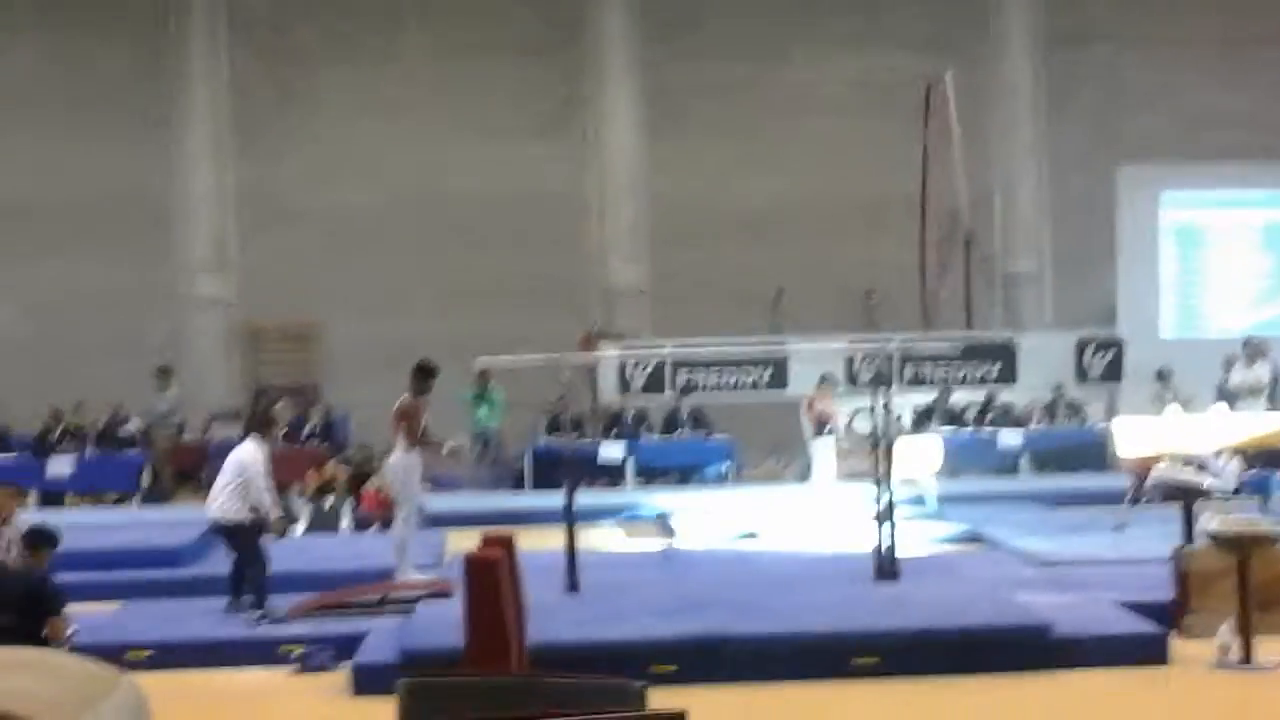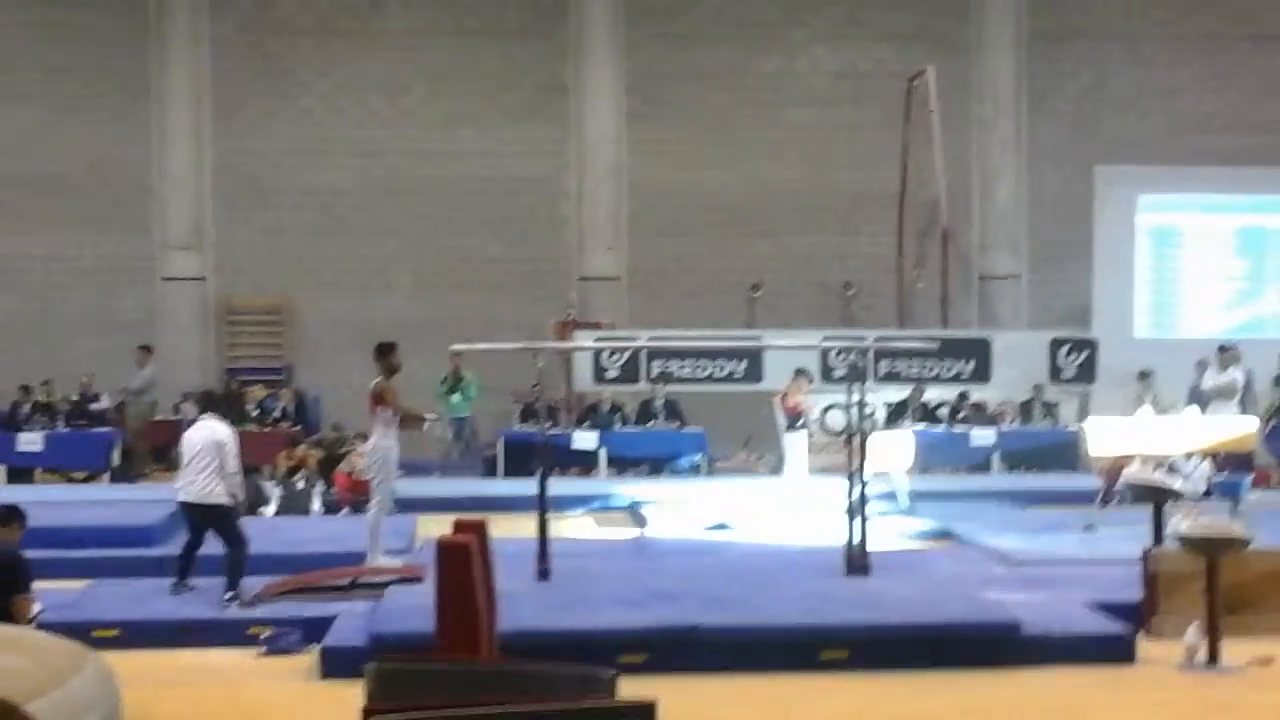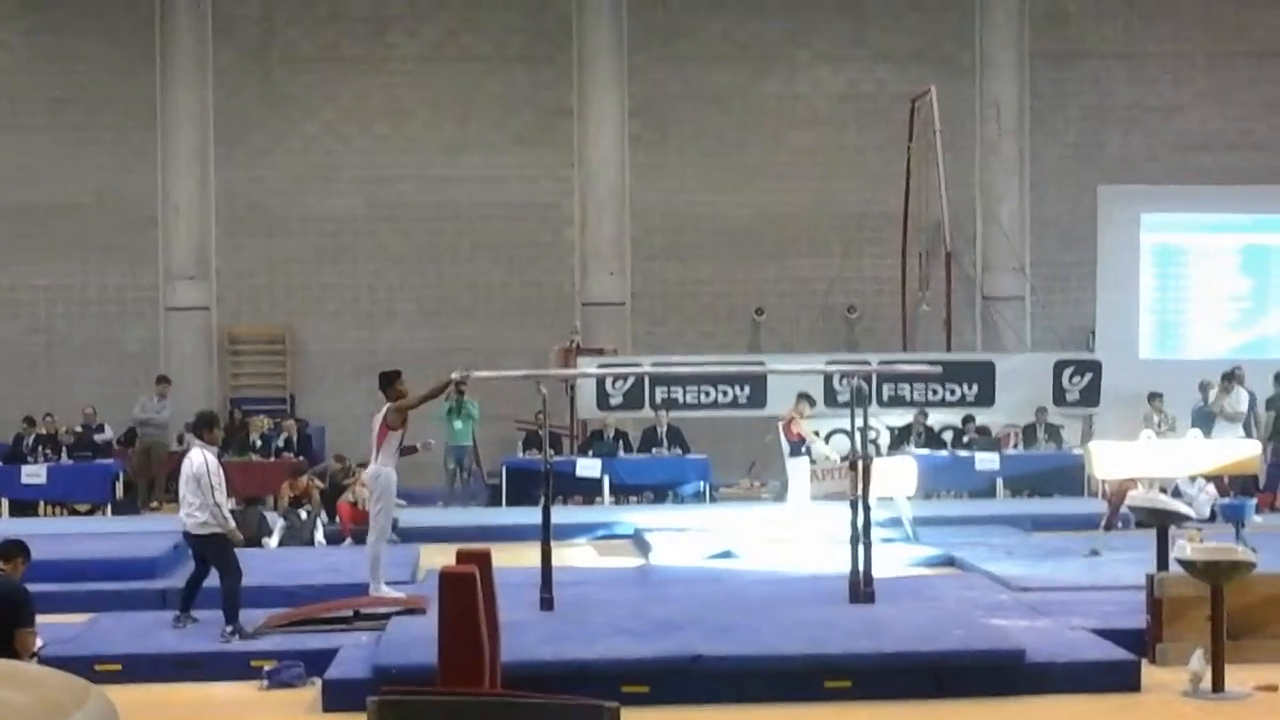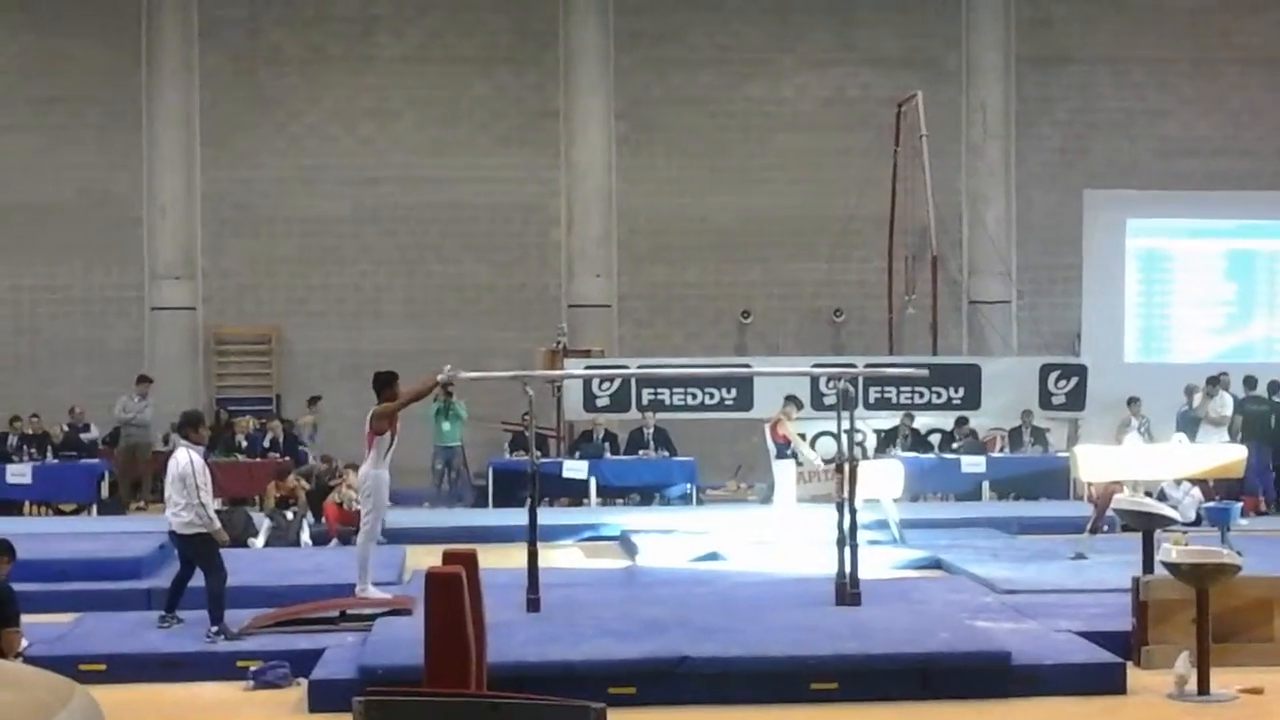
dt=0.7s
person 1, frame 1
left shoulder: (415, 404)
right shoulder: (410, 406)
left elbow: (422, 436)
right elbow: (415, 440)
left hip: (409, 462)
right hip: (405, 463)
left knee: (406, 516)
right knee: (407, 517)
left ankle: (403, 567)
right ankle: (402, 570)
person 1, frame 2
left shoulder: (384, 385)
right shoulder: (383, 386)
left elbow: (398, 418)
right elbow: (402, 413)
left wrist: (422, 422)
right wrist: (427, 418)
left hip: (386, 445)
right hip: (383, 446)
left knee: (382, 502)
right knee: (380, 502)
left ankle: (375, 553)
right ankle: (374, 555)
person 1, frame 3
left shoulder: (387, 413)
right shoulder: (397, 409)
right elbow: (427, 396)
left wrist: (418, 447)
right wrist: (452, 379)
left hip: (378, 473)
right hip: (382, 475)
left knee: (378, 531)
right knee: (379, 532)
left ankle: (376, 583)
right ankle: (377, 585)
person 1, frame 4
left shoulder: (387, 410)
right shoulder: (382, 412)
left elbow: (413, 393)
right elbow: (413, 397)
left wrist: (439, 377)
right wrist: (439, 380)
left hip: (377, 474)
right hip: (374, 475)
left knee: (370, 532)
right knee: (369, 532)
left ankle: (364, 584)
right ankle: (363, 586)
person 2, frame 1
left shoulder: (244, 448)
right shoulder: (255, 452)
right elbow: (259, 490)
left wrist: (265, 516)
right wrist: (274, 517)
left hip: (218, 511)
right hip: (230, 514)
left knee: (244, 554)
right knee: (256, 560)
left ankle: (235, 599)
right ankle: (259, 611)
person 2, frame 2
left shoulder: (189, 432)
right shoulder: (225, 431)
right elbow: (232, 470)
right wrist: (239, 500)
left hip: (187, 497)
right hip: (212, 499)
left knee: (195, 538)
right knee: (237, 544)
left ankle: (180, 581)
right ankle: (231, 594)
person 2, frame 3
left shoulder: (191, 456)
right shoulder: (206, 459)
right elbow: (214, 500)
left wrist: (227, 527)
right wrist: (232, 528)
left hip: (193, 526)
right hip: (208, 528)
left knee: (201, 569)
right knee: (232, 574)
left ankle: (183, 614)
right ankle: (231, 627)
person 2, frame 4
left shoulder: (177, 456)
right shoulder: (192, 459)
right elbow: (200, 500)
left wrist: (212, 527)
right wrist: (217, 529)
left hip: (179, 526)
right hip: (194, 528)
left knee: (186, 569)
right knee: (216, 574)
left ankle: (168, 615)
right ankle: (216, 628)
